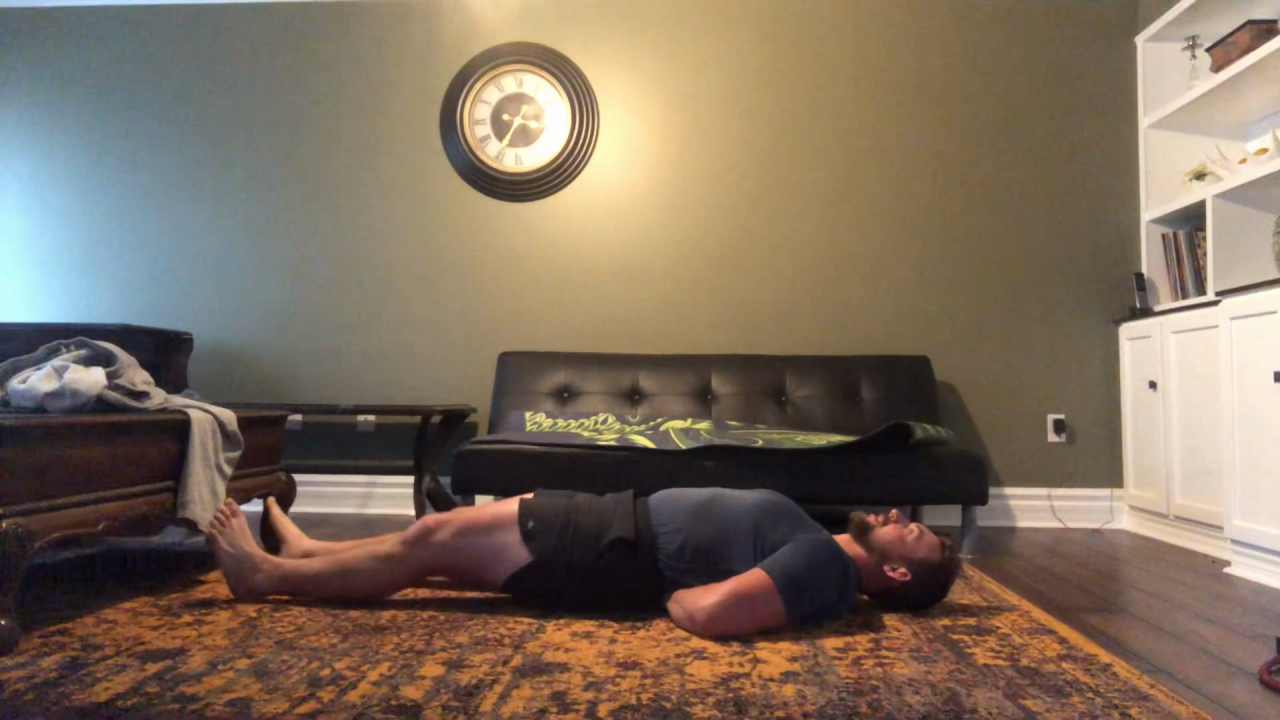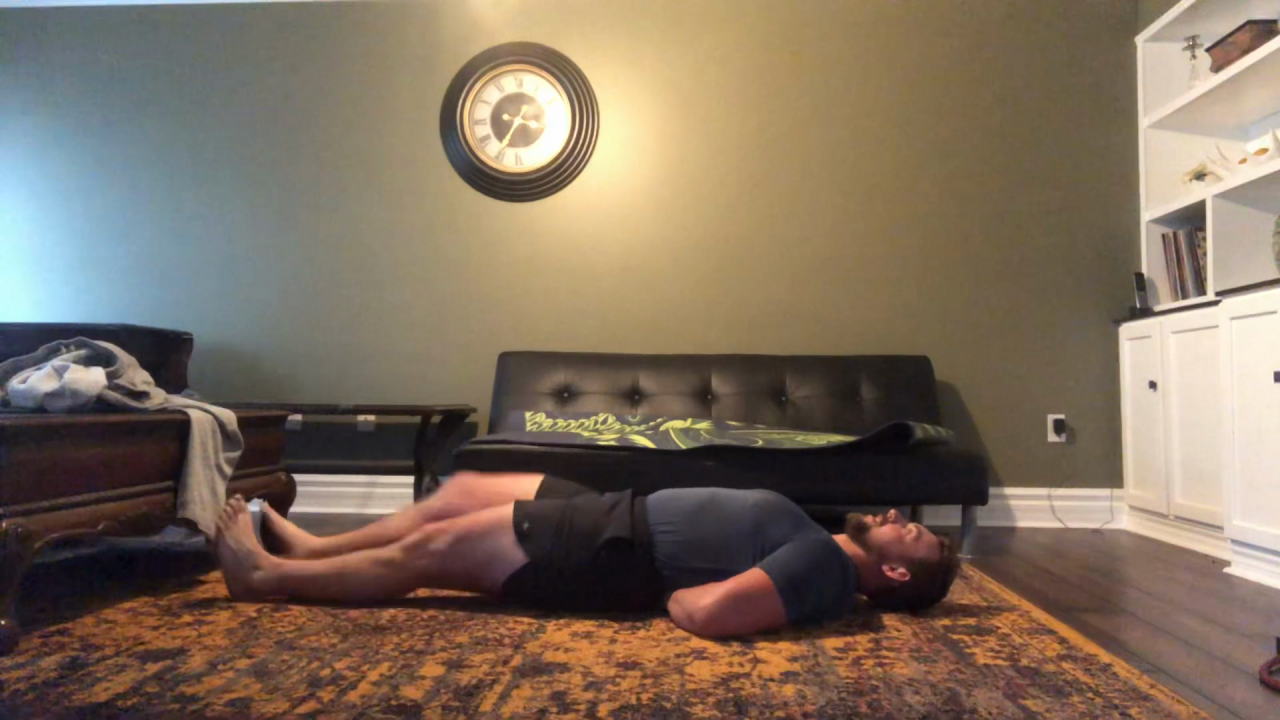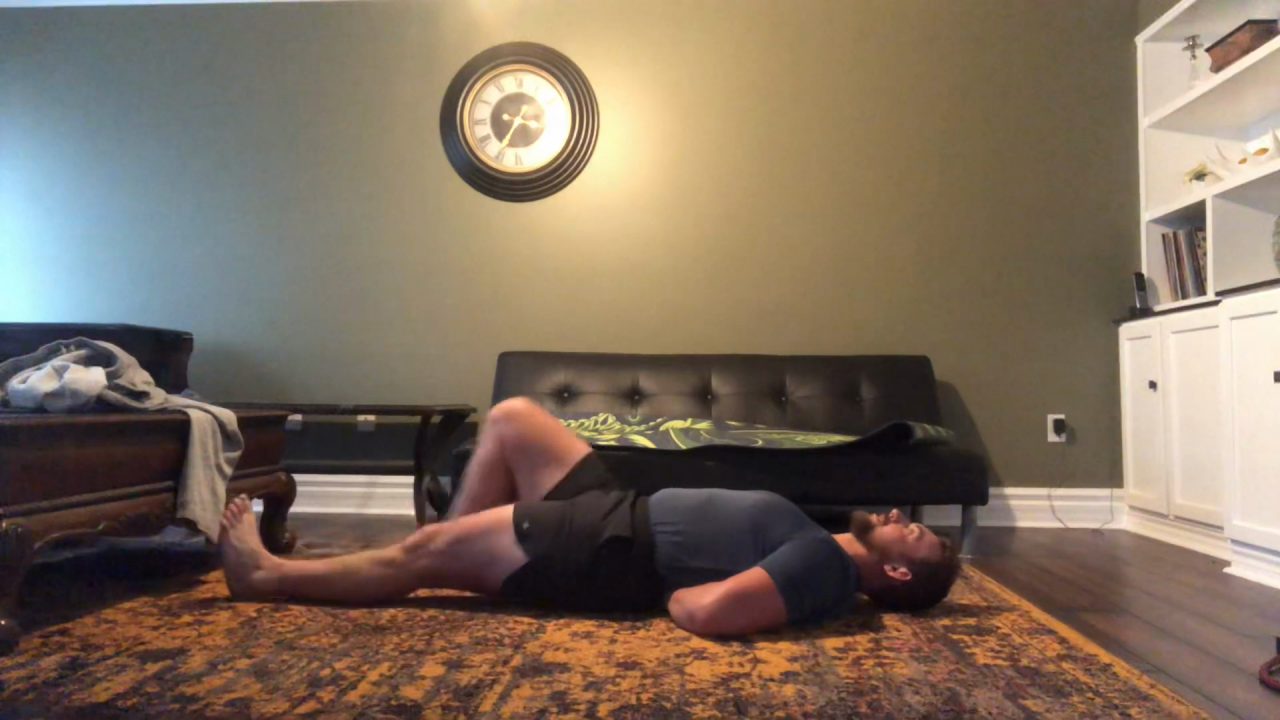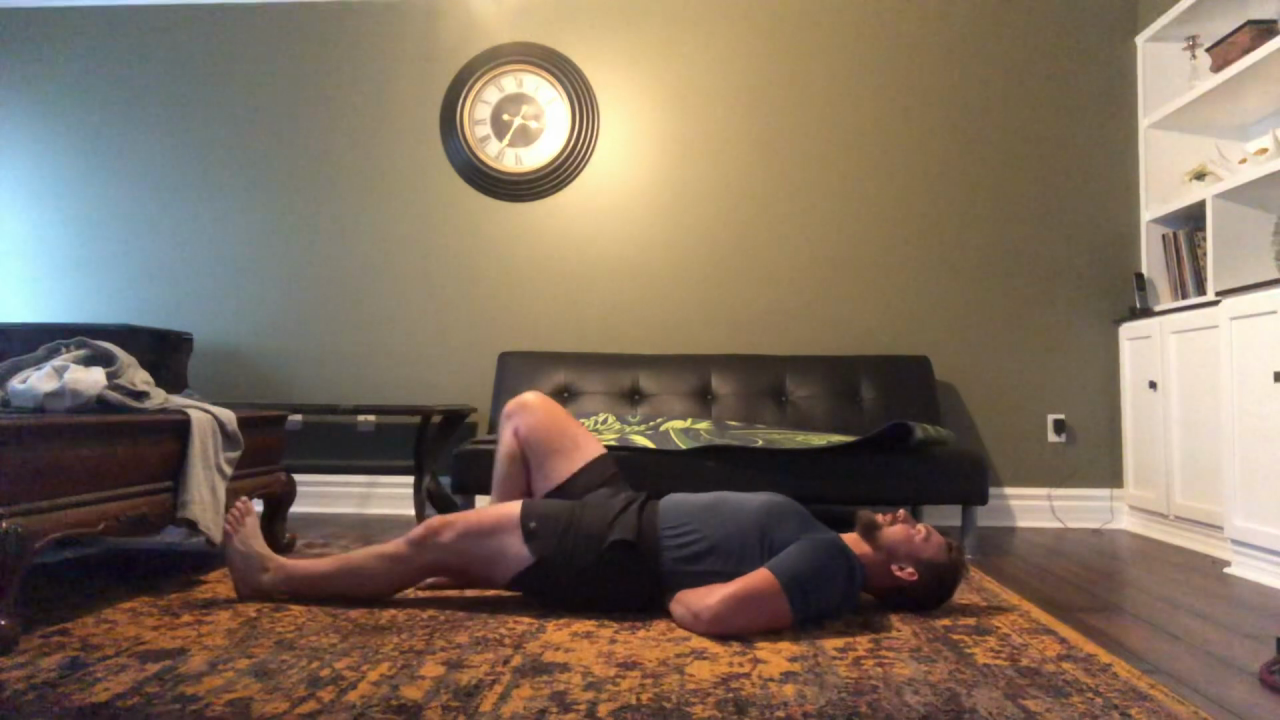
dt=0.3s
person 1, frame 1
left shoulder: (826, 569)
right shoulder: (822, 549)
left elbow: (708, 612)
left wrist: (663, 591)
left hip: (620, 554)
right hip: (626, 517)
left knee: (432, 541)
right knee: (446, 529)
left ankle: (268, 574)
right ankle: (309, 552)
person 1, frame 2
left shoulder: (826, 570)
right shoulder: (821, 545)
left elbow: (708, 612)
left wrist: (664, 591)
left hip: (622, 558)
right hip: (626, 516)
left knee: (429, 548)
right knee: (463, 495)
left ankle: (266, 575)
right ankle: (326, 549)
person 1, frame 3
left shoulder: (825, 570)
right shoulder: (821, 548)
left elbow: (706, 611)
left wrist: (659, 588)
left hip: (618, 555)
right hip: (628, 511)
left knee: (427, 549)
right knee: (510, 418)
left ankle: (265, 575)
right ankle: (474, 548)
person 1, frame 4
left shoulder: (831, 569)
right shoulder: (827, 547)
left elbow: (711, 613)
left wrist: (667, 594)
left hip: (622, 556)
right hip: (632, 515)
left knee: (432, 540)
right knee: (525, 411)
left ankle: (272, 575)
right ankle: (493, 557)
